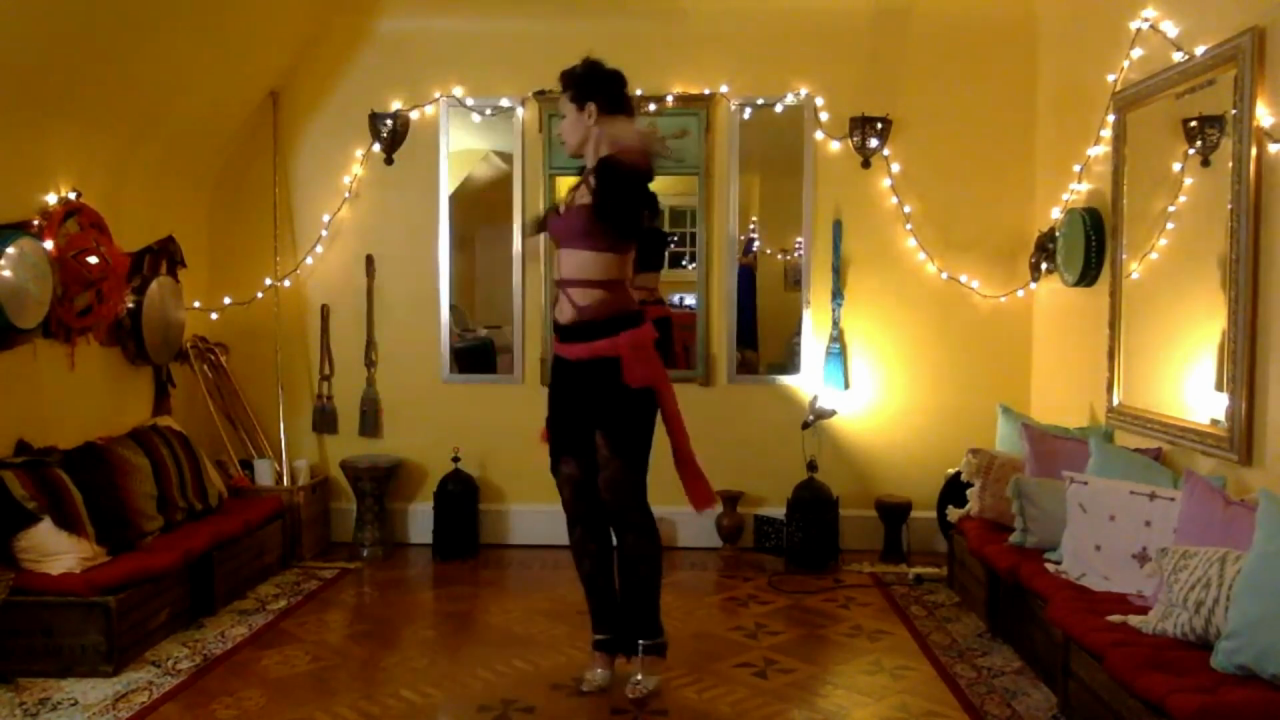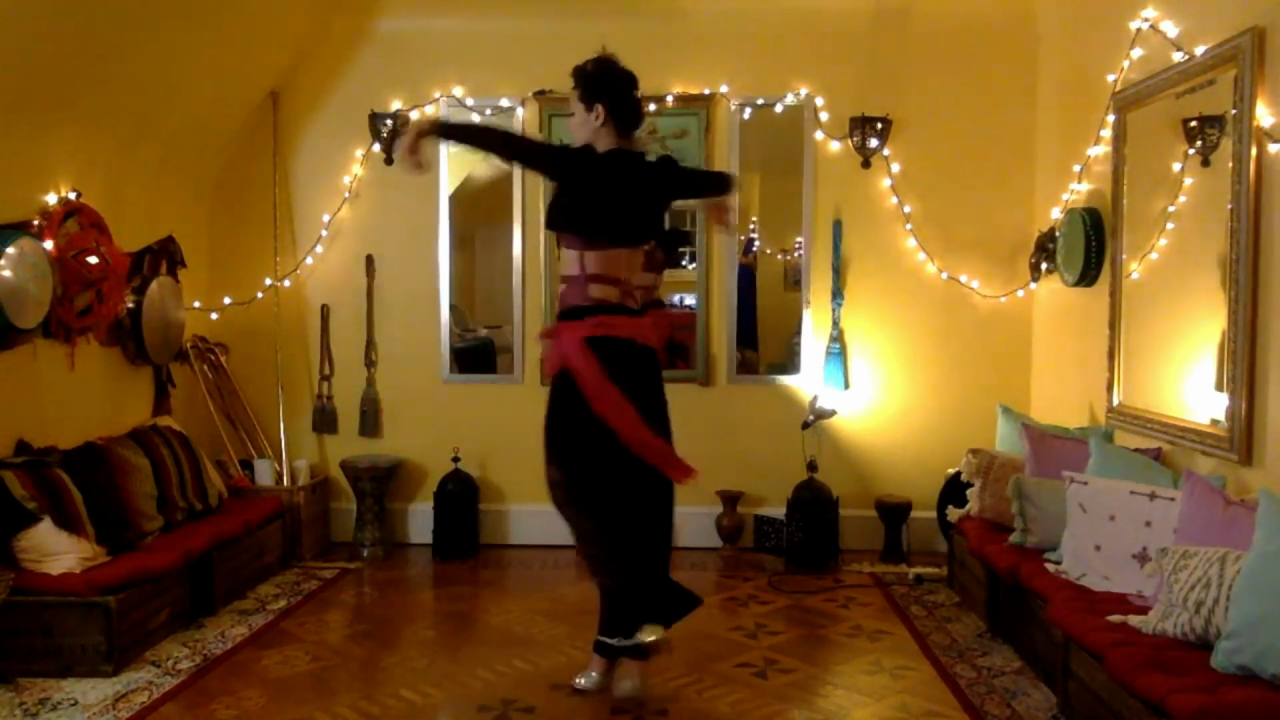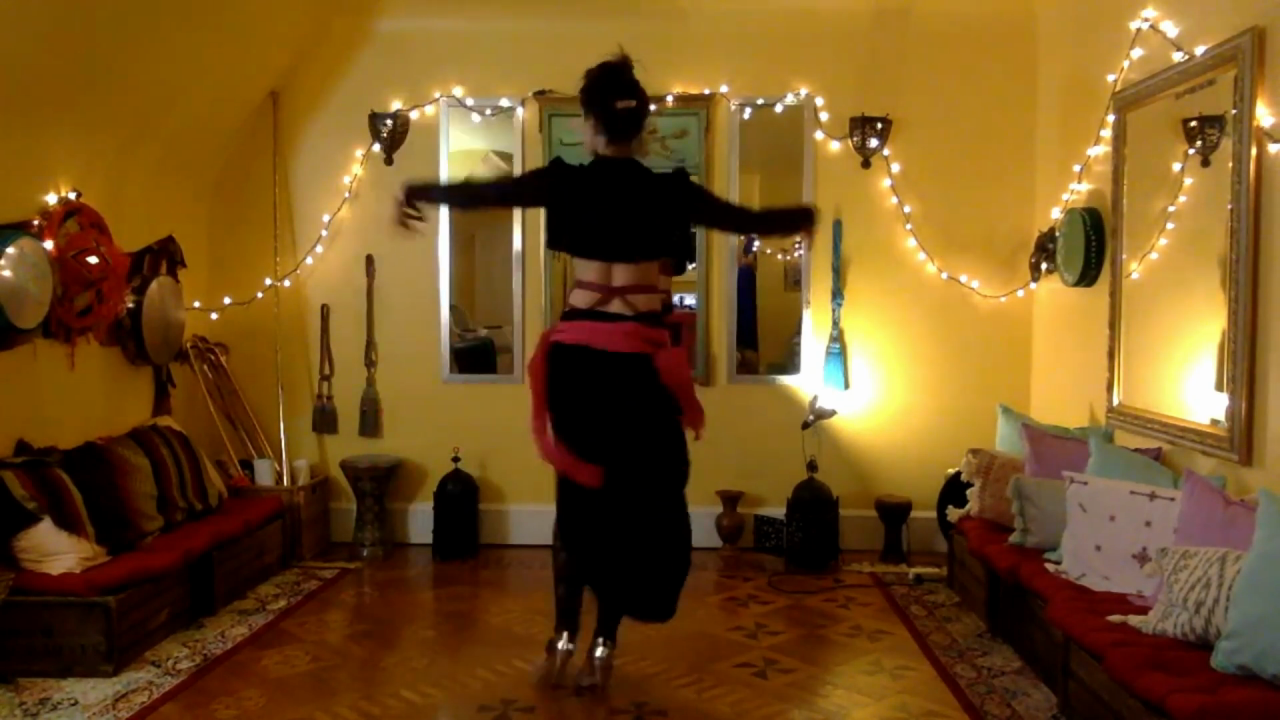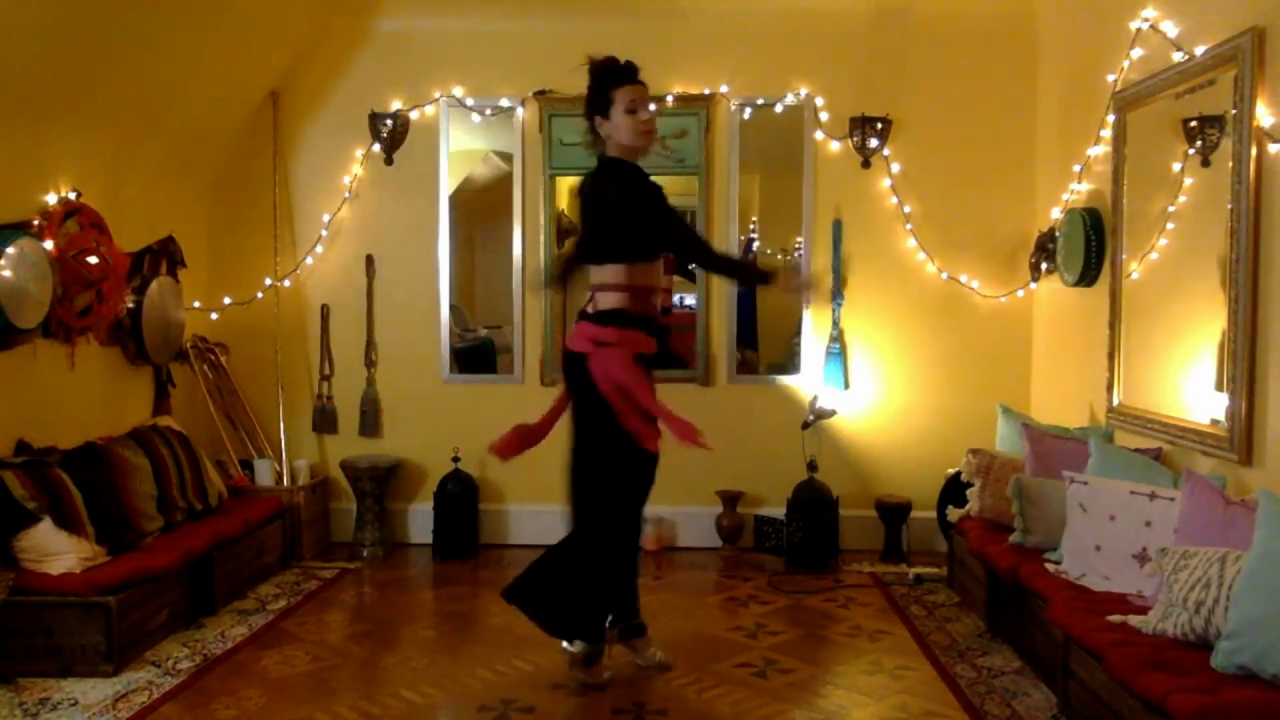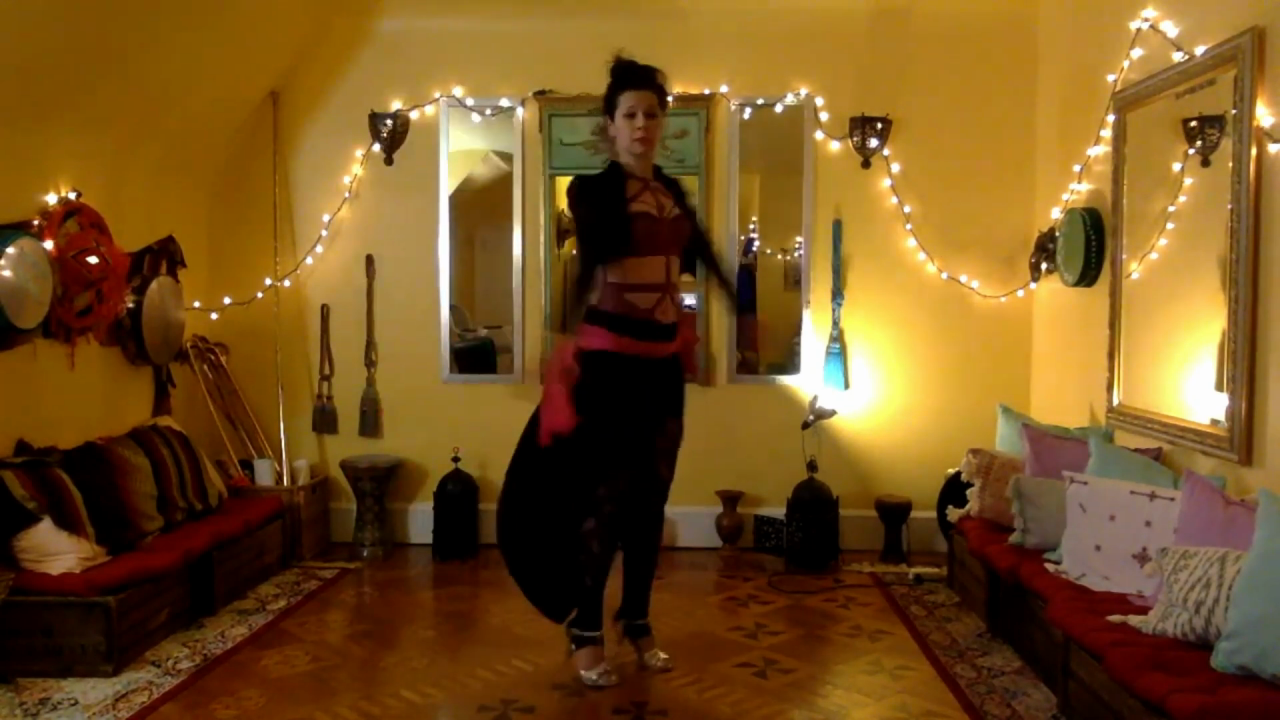
dt=0.2s
person 1, frame 1
left shoulder: (616, 172)
right shoulder: (591, 179)
left elbow: (640, 156)
left wrist: (628, 141)
left hip: (615, 354)
right hip: (570, 358)
left knee: (620, 501)
right knee: (581, 505)
left ankle: (647, 641)
right ankle: (605, 639)
person 1, frame 2
left shoulder: (595, 171)
right shoulder: (656, 175)
left elbow: (518, 147)
right elbow: (716, 181)
left wrist: (438, 126)
right wrist: (718, 193)
left hip: (596, 345)
right hip: (630, 340)
left knee: (582, 492)
right knee: (621, 489)
left ankle: (626, 636)
right ankle: (637, 623)
person 1, frame 3
left shoulder: (565, 183)
right shoulder: (670, 190)
left elbow: (481, 193)
right elbow: (751, 222)
left wrist: (413, 192)
right wrist: (804, 216)
left hip: (578, 352)
right hip: (644, 355)
left knee: (579, 497)
right knee: (642, 497)
left ankle: (564, 638)
right ankle: (603, 643)
person 1, frame 4
left shoulder: (603, 184)
right shoulder: (629, 188)
left elbow: (581, 258)
right elbow: (691, 251)
left wrist: (563, 272)
right wrist: (766, 276)
left hip: (599, 345)
right hip: (616, 352)
left knee: (619, 491)
right knee: (614, 494)
left ankle: (622, 623)
right ankle: (584, 637)
person 1, frame 5
left shoulder: (673, 190)
right shoulder: (596, 190)
left elbow: (701, 254)
right elbow: (588, 260)
left wrist: (734, 304)
right wrist: (563, 338)
left hip: (662, 356)
right hip: (610, 353)
left knee: (650, 495)
right knee: (606, 495)
left ankle: (636, 622)
right ankle: (584, 633)
